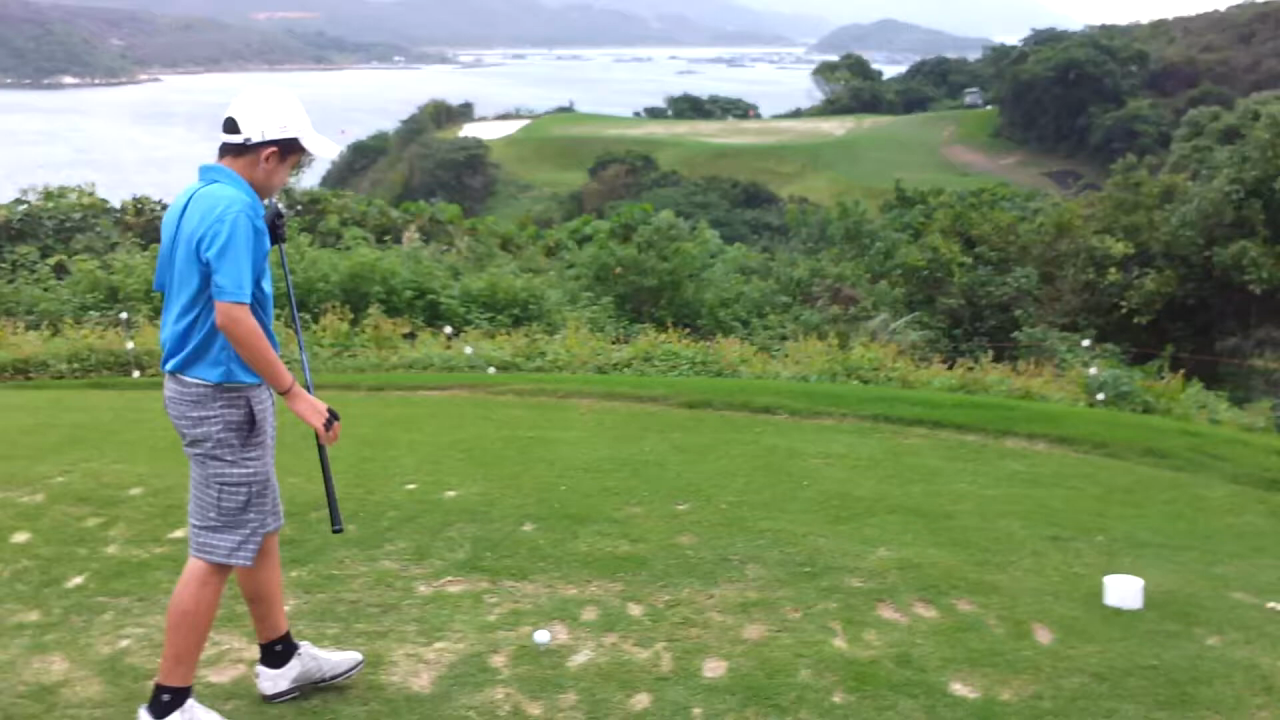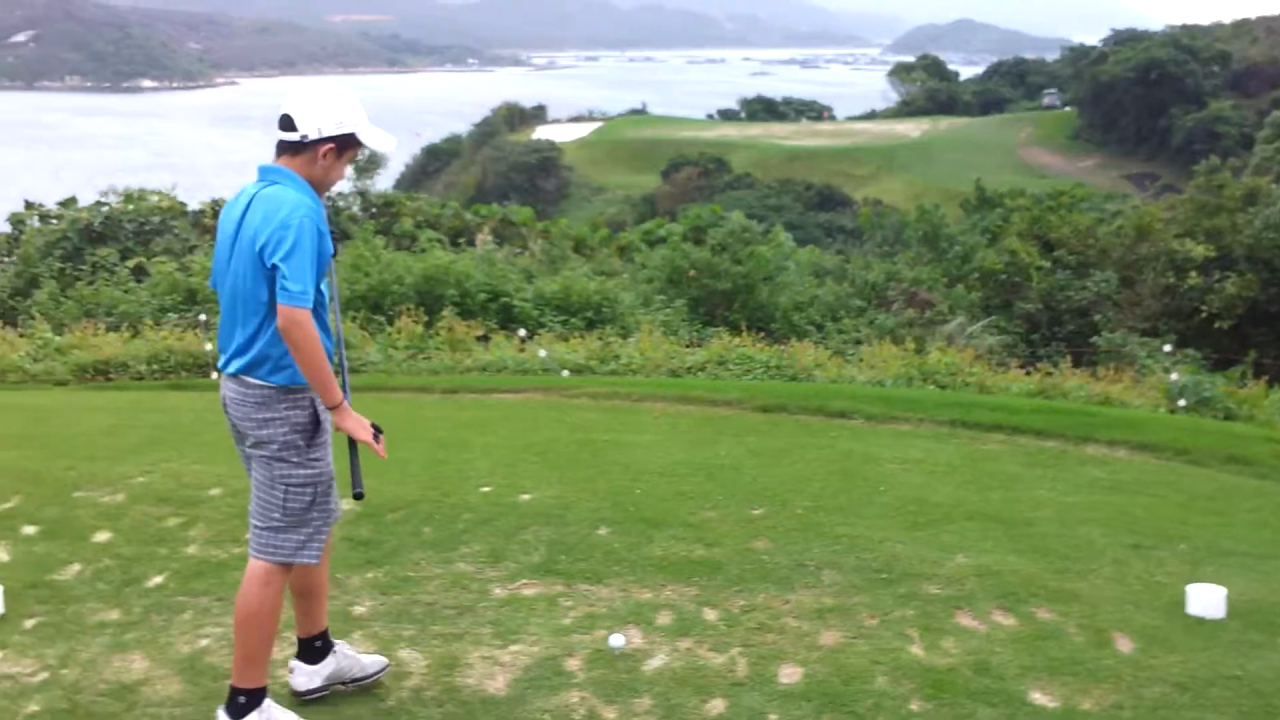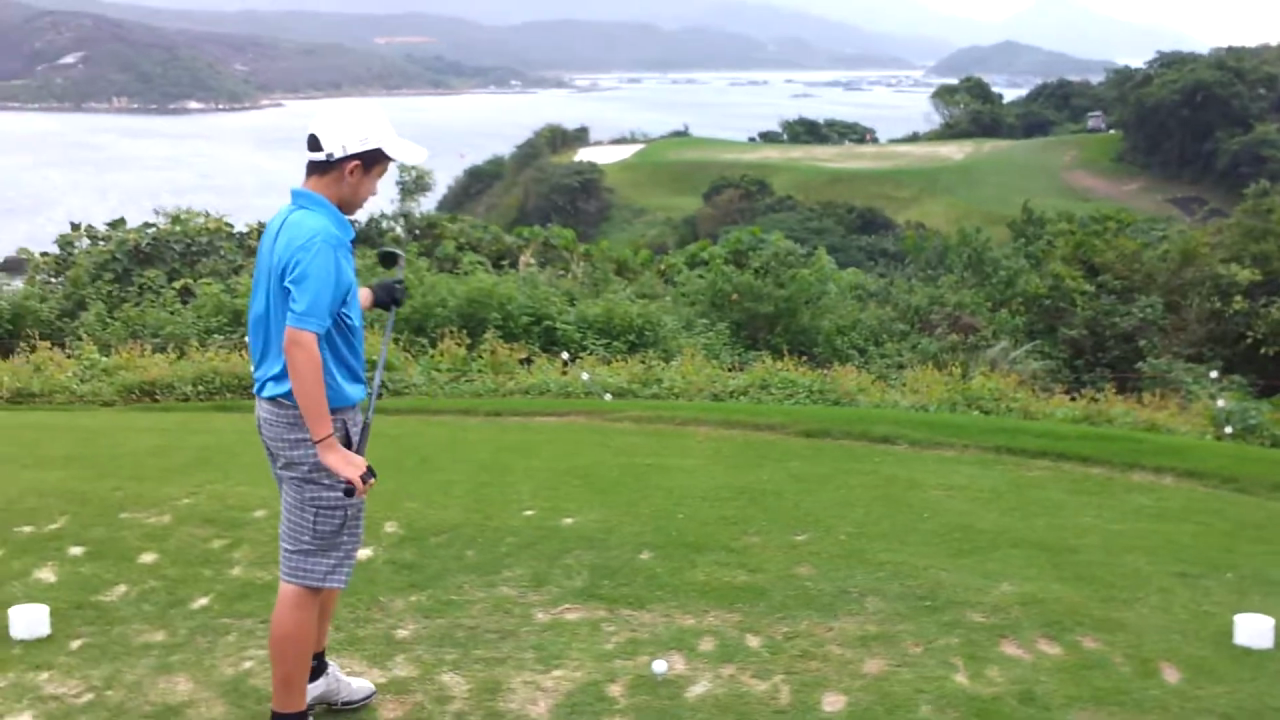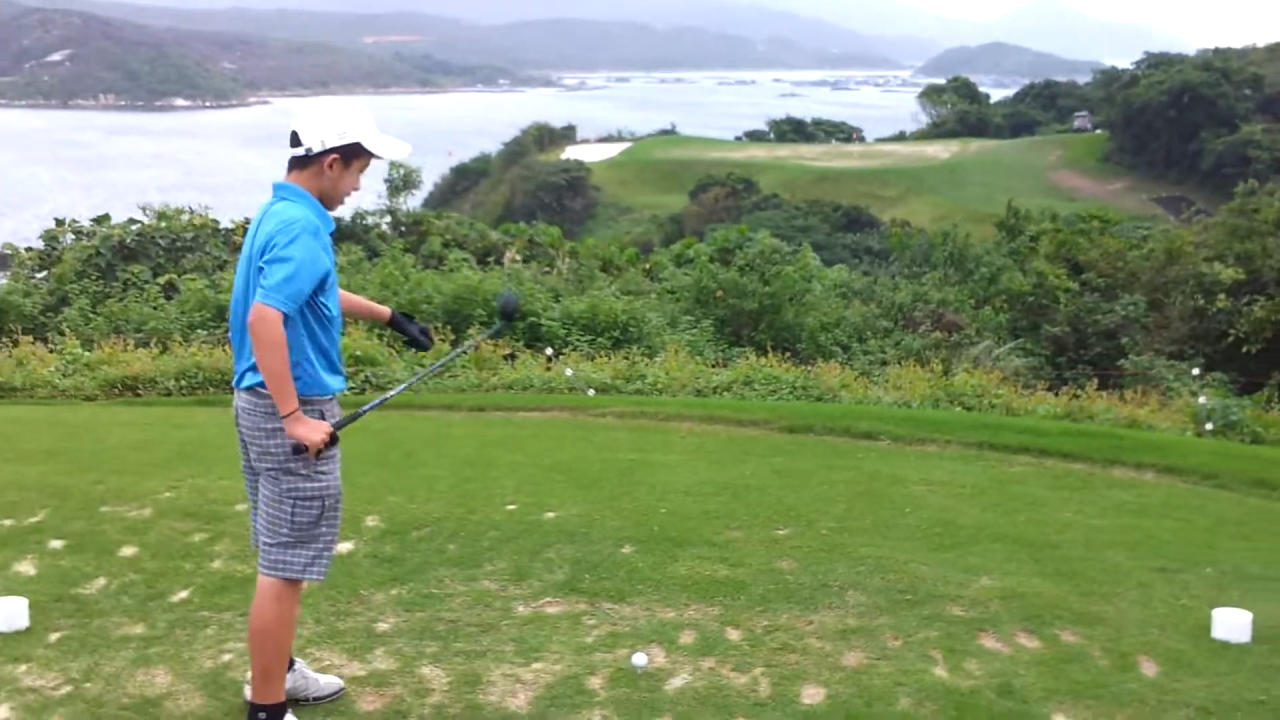
dt=0.2s
person 1, frame 1
left shoulder: (185, 205)
right shoulder: (235, 211)
right elbow: (231, 315)
right wrist: (295, 393)
left hip: (197, 386)
right hip: (223, 397)
left knee: (258, 531)
right knee: (215, 552)
left ankle: (283, 659)
person 1, frame 2
left shoulder: (242, 204)
right shoulder: (299, 214)
right elbow: (295, 319)
right wrist: (341, 408)
left hip: (250, 386)
right hip: (284, 397)
left knee: (311, 528)
right knee: (278, 551)
left ankle: (319, 656)
person 1, frame 3
left shoulder: (287, 223)
right shoulder: (320, 237)
right elbow: (299, 341)
left wrist: (366, 298)
right wrist: (327, 444)
left hip: (292, 414)
right hip: (312, 422)
left knee: (321, 558)
right knee: (309, 571)
person 1, frame 4
left shoulder: (280, 216)
right shoulder: (300, 225)
right elbow: (264, 318)
left wrist: (389, 315)
right wrist: (295, 415)
left hip: (265, 405)
right hip: (288, 415)
left knee: (286, 554)
right knee: (284, 567)
left ankle: (274, 670)
